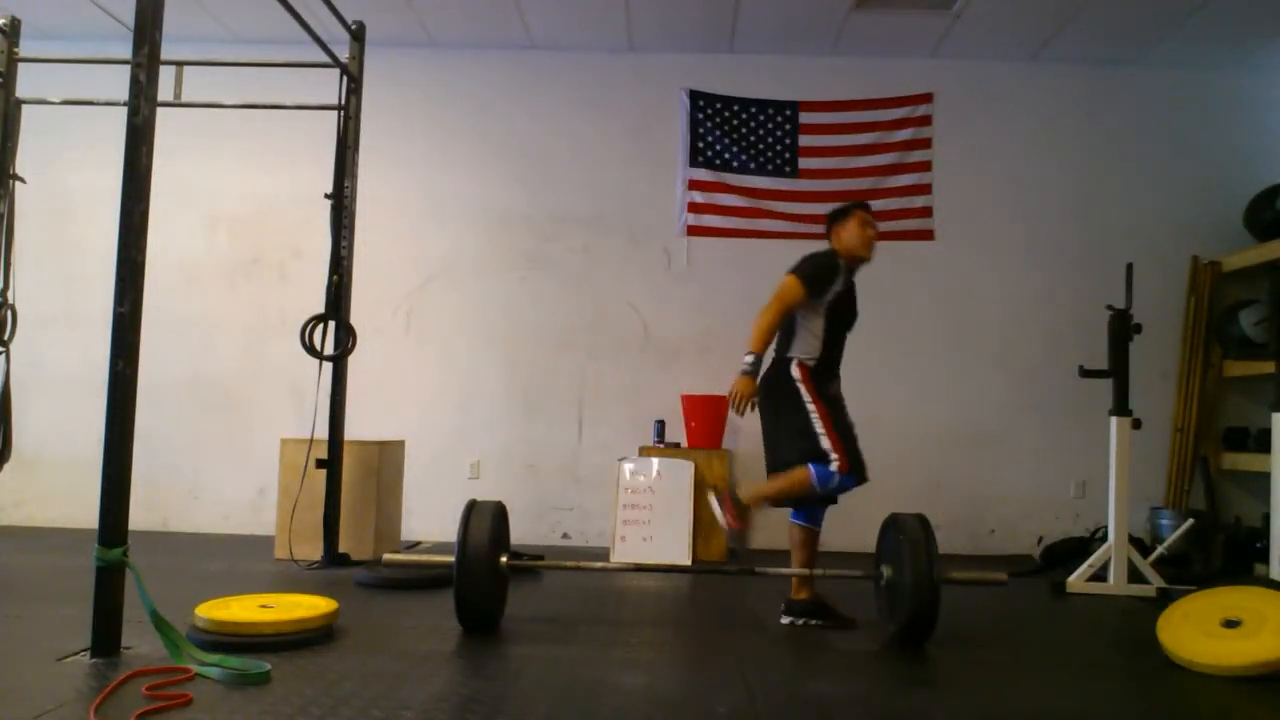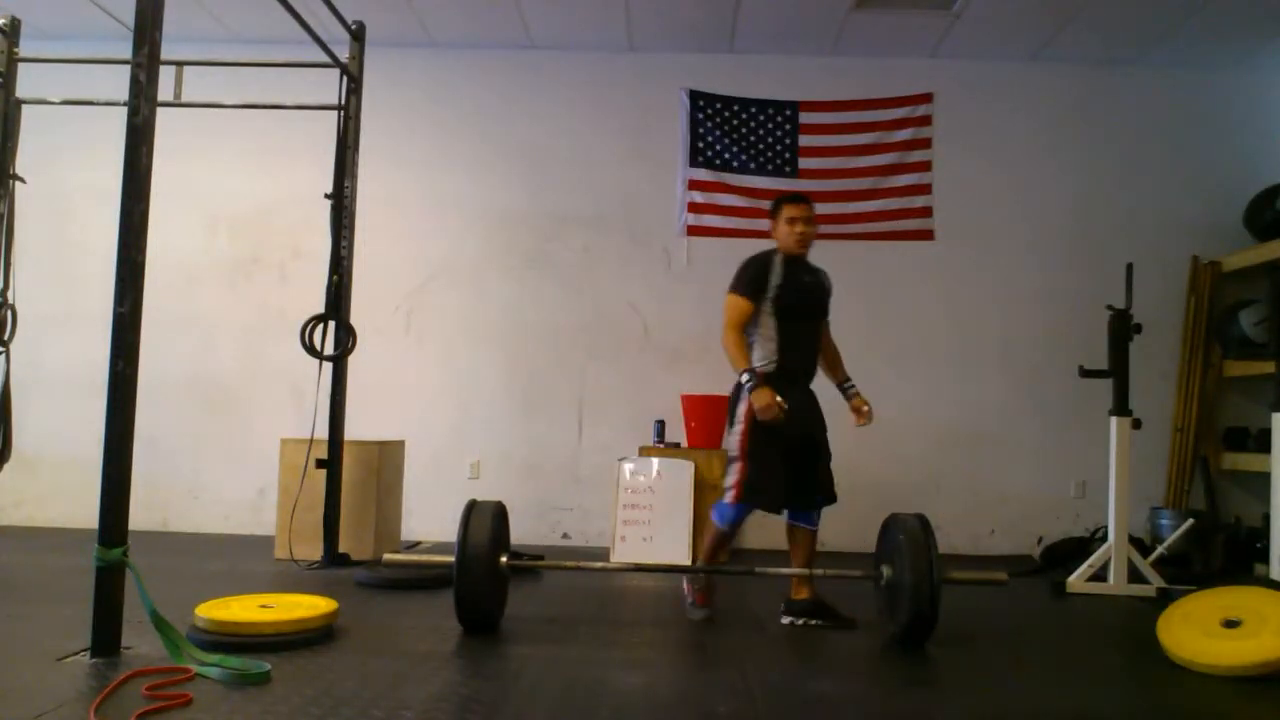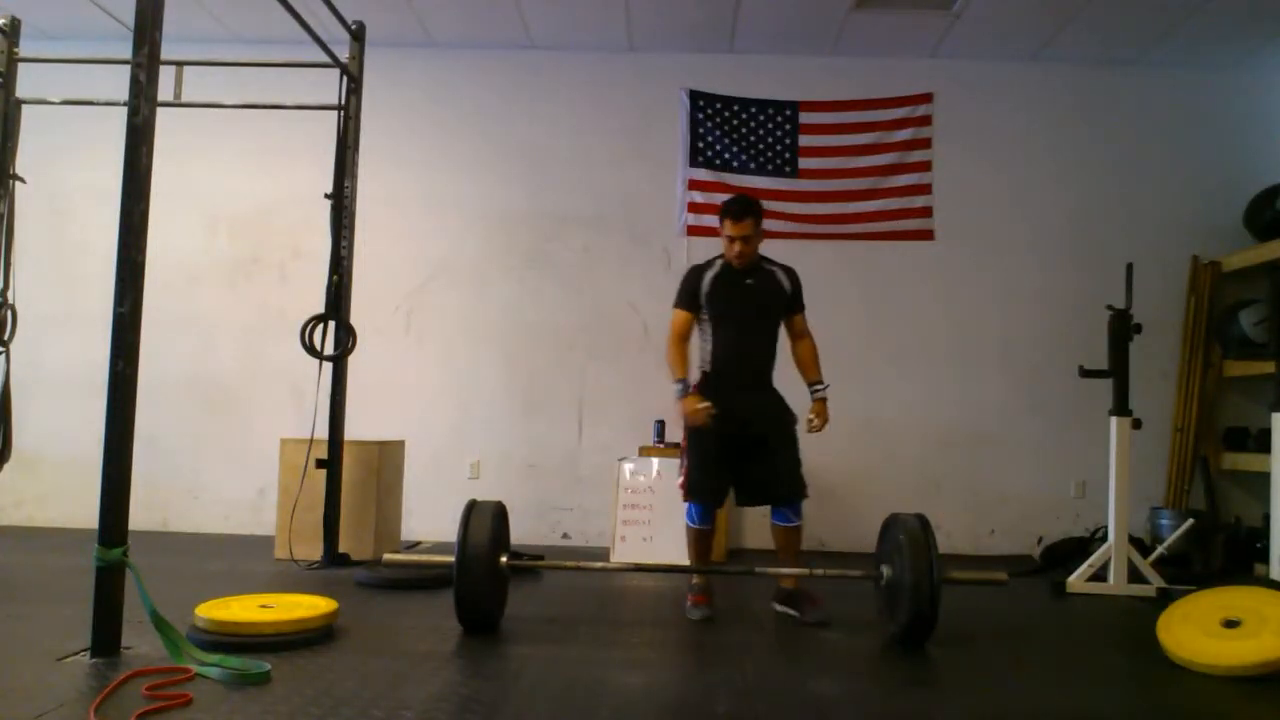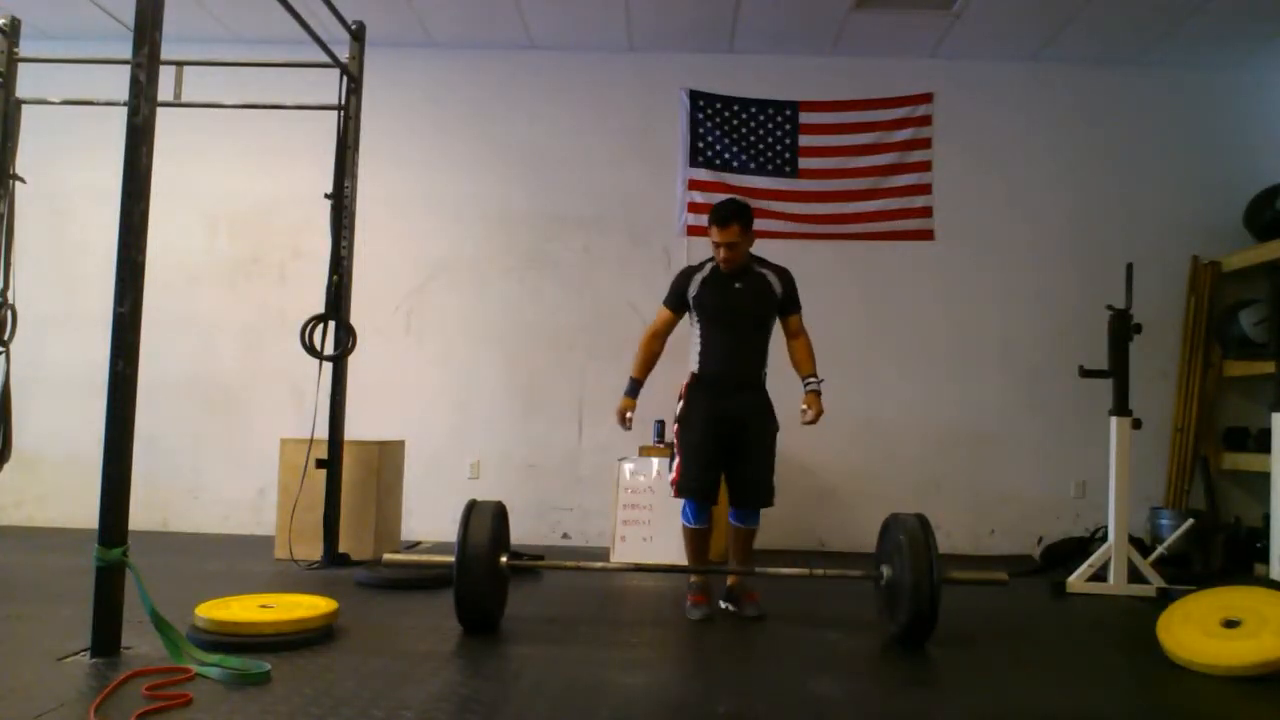
dt=0.3s
person 1, frame 1
left shoulder: (843, 282)
right shoulder: (825, 265)
right elbow: (774, 308)
left wrist: (836, 401)
right wrist: (749, 368)
left hip: (809, 386)
right hip: (795, 381)
left knee: (814, 492)
right knee: (840, 468)
left ankle: (801, 599)
right ankle: (739, 499)
person 1, frame 2
left shoulder: (818, 279)
right shoulder: (759, 268)
right elbow: (732, 329)
left wrist: (849, 390)
right wrist: (753, 385)
left hip: (799, 395)
right hip: (766, 392)
left knee: (809, 498)
right knee: (744, 494)
left ankle: (801, 598)
right ankle: (700, 574)
person 1, frame 3
left shoulder: (783, 278)
right shoulder: (701, 276)
left elbow: (801, 338)
right elbow: (679, 337)
left wrist: (818, 393)
right wrist: (685, 393)
left hip: (763, 399)
right hip: (714, 396)
left knee: (787, 494)
right knee: (702, 496)
left ankle: (790, 589)
right ankle: (700, 585)
person 1, frame 4
left shoulder: (777, 280)
right shoulder: (692, 279)
left elbow: (796, 335)
right elbow: (657, 333)
left wrist: (811, 387)
right wrist: (631, 390)
left hip: (752, 401)
right hip: (702, 395)
left knee: (749, 501)
right knee: (697, 495)
left ankle: (736, 584)
right ankle: (698, 583)
